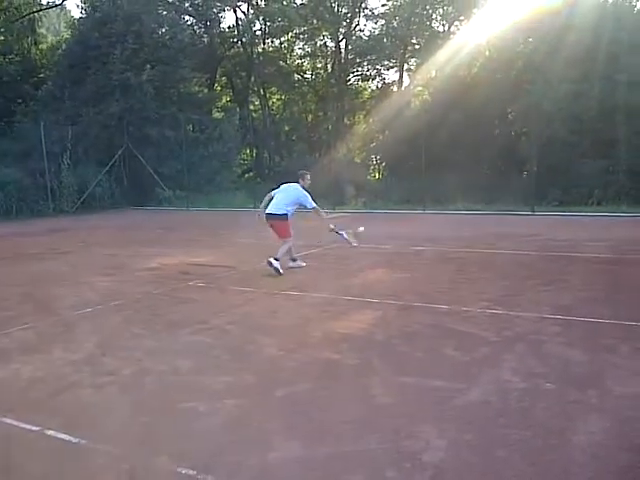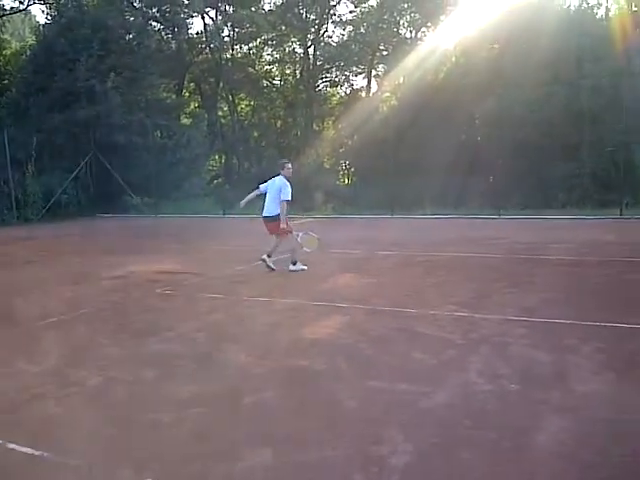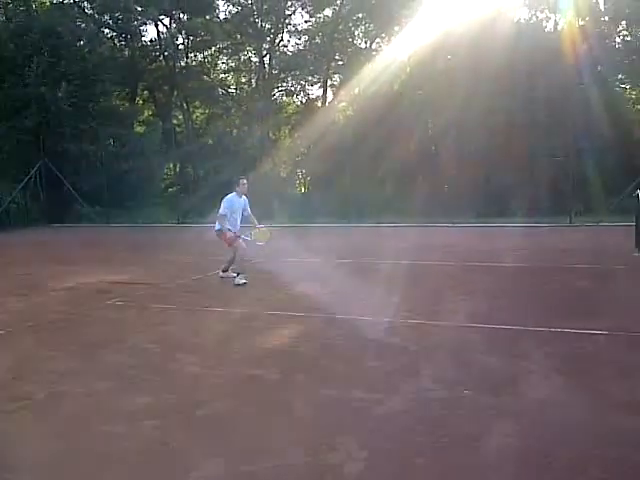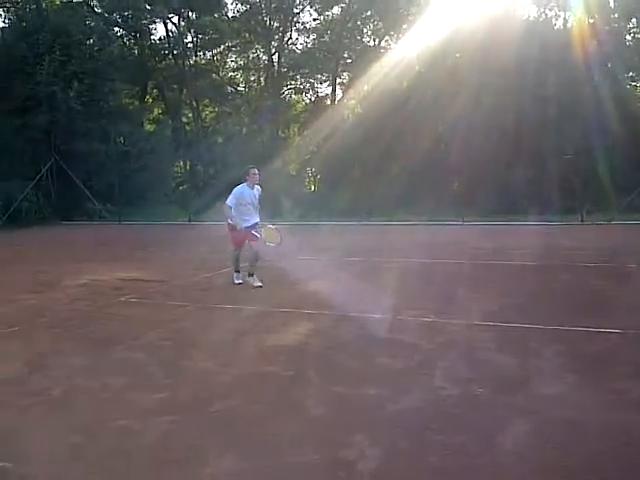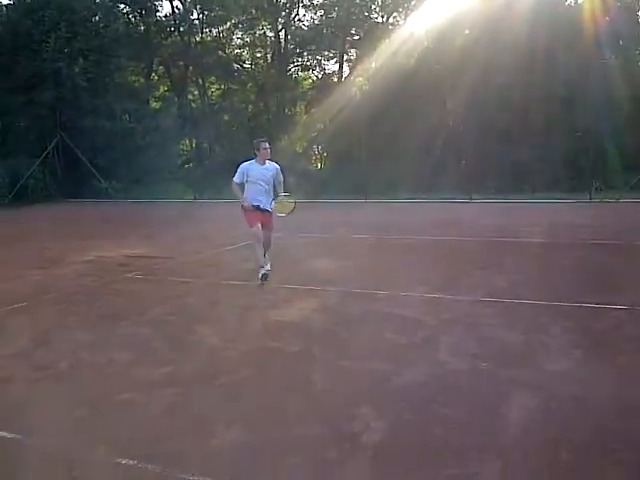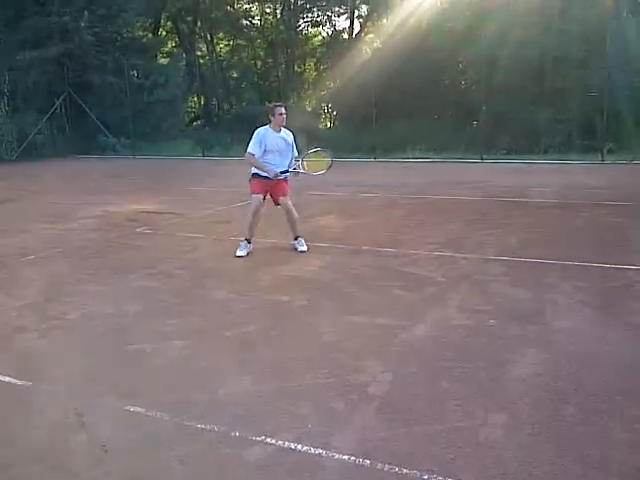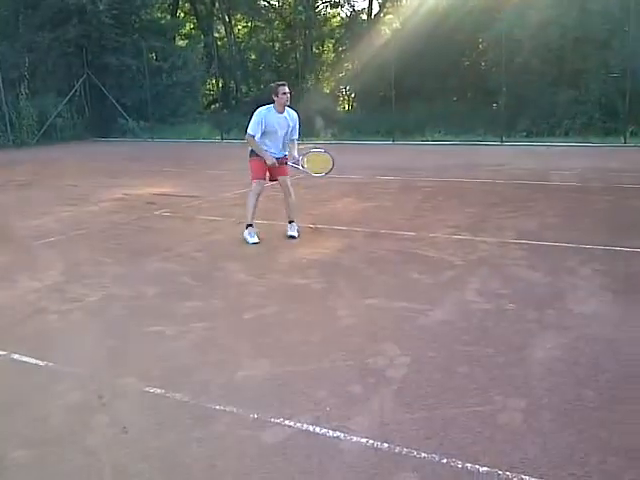
dt=0.4s
person 1, frame 1
left shoulder: (286, 186)
right shoulder: (303, 194)
left elbow: (269, 195)
right elbow: (316, 210)
left wrist: (262, 208)
left hip: (269, 215)
right hip: (281, 216)
left knee: (288, 237)
right knee: (288, 242)
left ankle: (293, 260)
right ankle: (275, 260)
person 1, frame 2
left shoulder: (272, 181)
right shoulder: (285, 184)
left elbow: (257, 191)
right elbow: (283, 204)
left wrist: (245, 201)
right wrist: (283, 222)
left hip: (266, 216)
right hip: (276, 216)
left knee: (280, 237)
right knee: (290, 237)
left ankle: (268, 257)
right ankle: (294, 264)
person 1, frame 3
left shoulder: (244, 199)
right shoulder: (229, 199)
left elbow: (248, 214)
right elbow: (220, 217)
left wrist: (257, 226)
right wrist: (226, 232)
left hip: (234, 230)
right hip: (223, 230)
left knee: (237, 252)
right knee: (242, 247)
left ankle: (224, 271)
right ankle: (237, 275)
person 1, frame 4
left shoulder: (258, 189)
right shoulder: (239, 190)
right elbow: (226, 208)
right wrist: (236, 223)
left hip: (252, 224)
right hip: (237, 225)
left knee: (256, 251)
right knee: (237, 251)
left ankle: (251, 275)
right ankle: (237, 273)
person 1, frame 5
left shoulder: (274, 167)
right shoulder: (246, 167)
left elbow: (279, 183)
right elbow: (235, 184)
left wrist: (278, 198)
right wrist: (243, 199)
left hip: (267, 207)
right hip: (251, 207)
left knee: (267, 236)
right knee: (257, 234)
left ankle: (264, 255)
right ankle: (262, 269)
person 1, frame 6
left shoulder: (289, 135)
right shoulder: (261, 133)
left elbow: (292, 157)
right elbow: (249, 157)
right wrist: (268, 170)
left hip: (280, 178)
right hip: (260, 176)
left knee: (287, 206)
right knee: (256, 205)
left ankle: (298, 239)
right ankle: (247, 242)
person 1, frame 7
left shoulder: (293, 115)
right shoulder: (262, 113)
left elbow: (293, 139)
right elbow: (249, 138)
left wrist: (294, 153)
right wrist: (267, 156)
left hip: (280, 156)
right hip: (259, 155)
left knee: (286, 185)
right knee: (257, 187)
left ankle: (291, 224)
right ankle: (249, 228)
